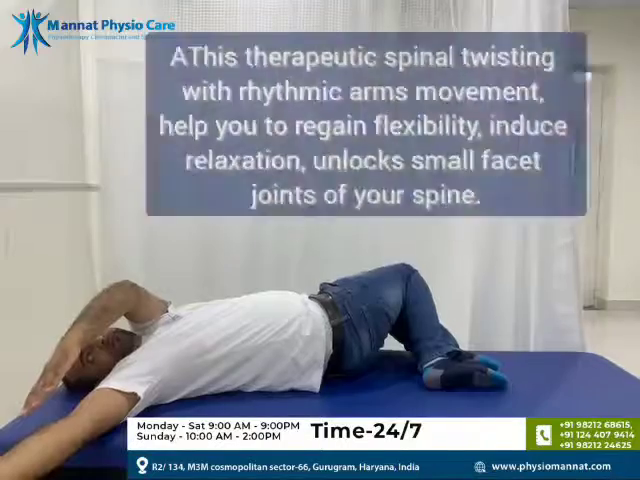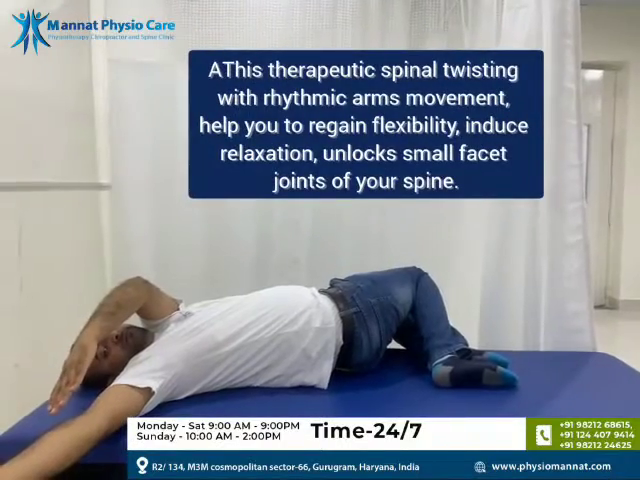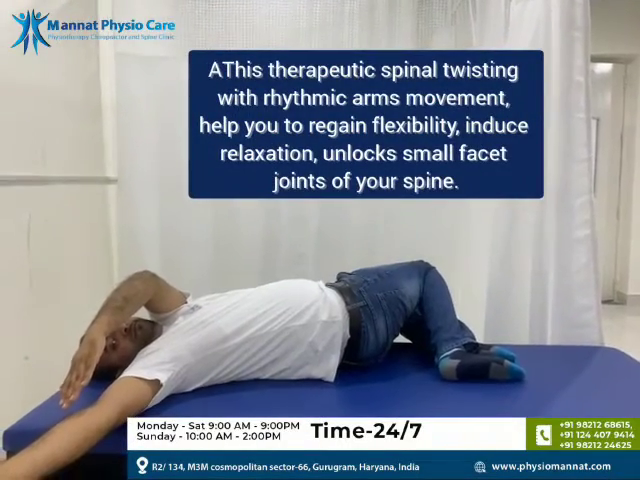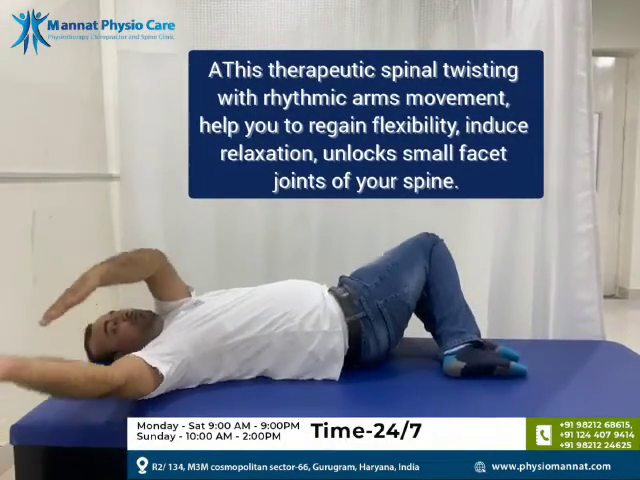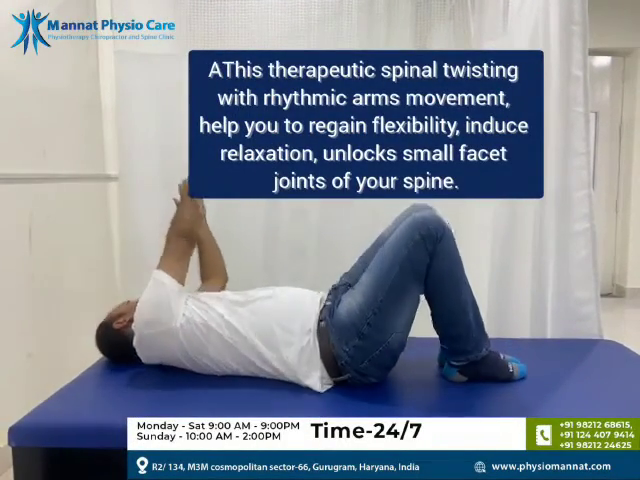
dt=1s
person 1, frame 1
left shoulder: (157, 327)
right shoulder: (136, 376)
left elbow: (125, 291)
right elbow: (76, 428)
left wrist: (71, 335)
left hip: (321, 317)
left knee: (402, 282)
right knee: (404, 276)
left ankle: (439, 360)
right ankle: (439, 359)
person 1, frame 2
left shoulder: (167, 326)
right shoulder: (148, 373)
left elbow: (138, 286)
right elbow: (92, 424)
left wrist: (87, 332)
left hip: (331, 312)
right knee: (415, 280)
left ankle: (447, 357)
right ankle: (448, 356)
person 1, frame 3
left shoulder: (174, 319)
right shoulder: (156, 366)
left elbow: (145, 280)
right elbow: (103, 416)
left wrist: (98, 325)
left hip: (336, 303)
right knee: (422, 273)
left ankle: (455, 351)
right ankle: (456, 351)
person 1, frame 4
left shoulder: (176, 314)
right shoulder: (165, 359)
left elbow: (153, 259)
right elbow: (109, 379)
left wrist: (96, 272)
left hip: (337, 306)
right hip: (351, 323)
left knee: (424, 254)
right knee: (428, 246)
left ankle: (461, 348)
right ankle: (462, 349)
person 1, frame 5
left shoulder: (176, 320)
right shoulder: (152, 328)
left elbow: (216, 279)
right elbow: (179, 243)
left wrist: (197, 217)
right wrist: (188, 203)
left hip: (327, 313)
right hip: (341, 349)
left knee: (420, 215)
right knee: (426, 228)
left ankle: (459, 354)
right ankle: (471, 360)
